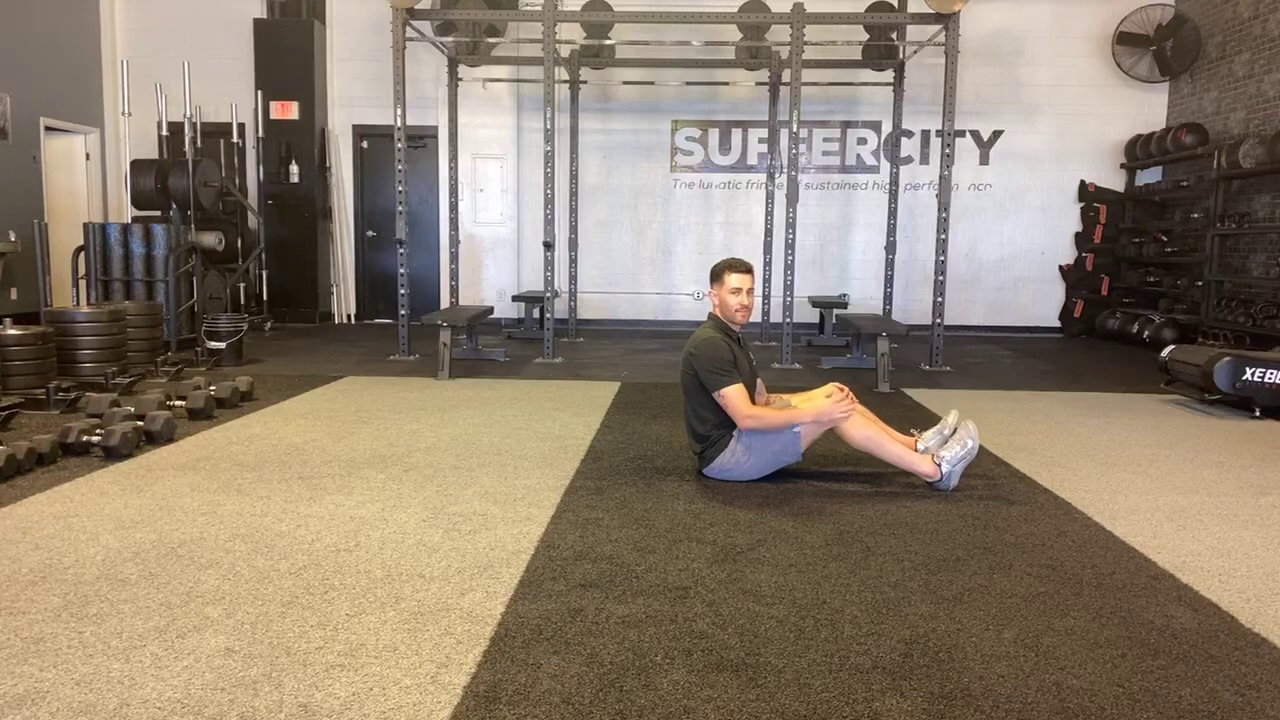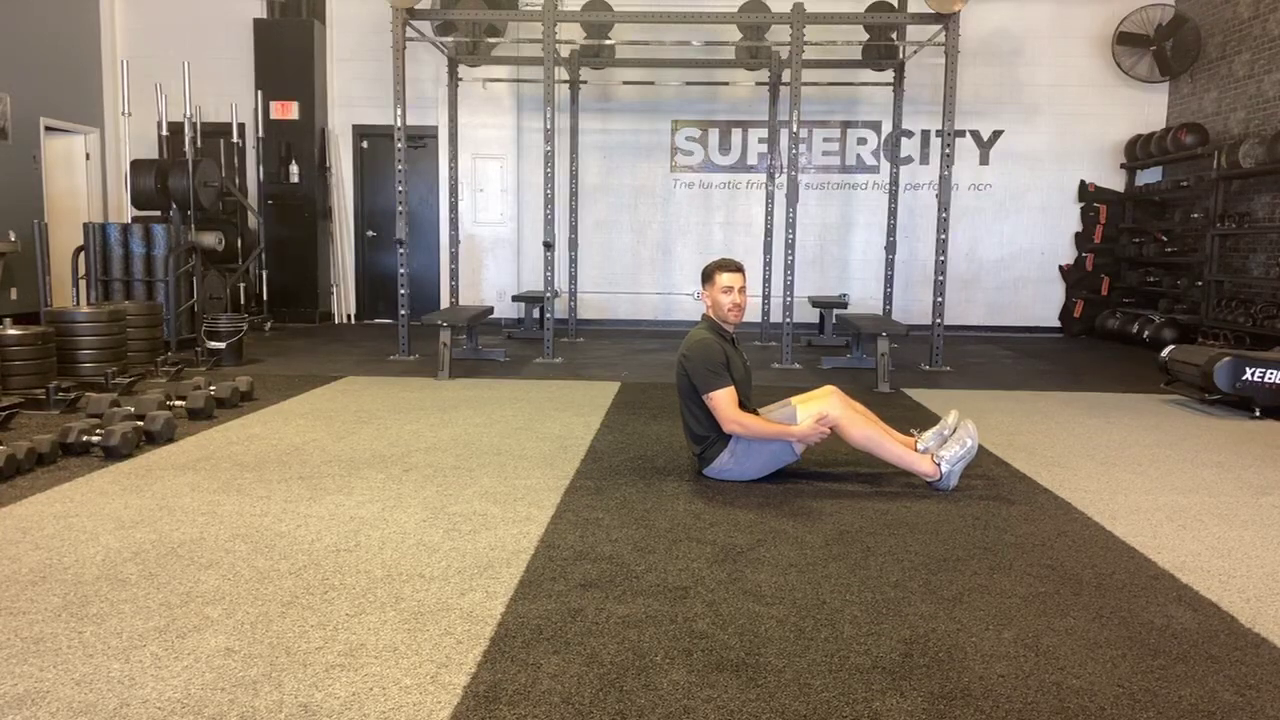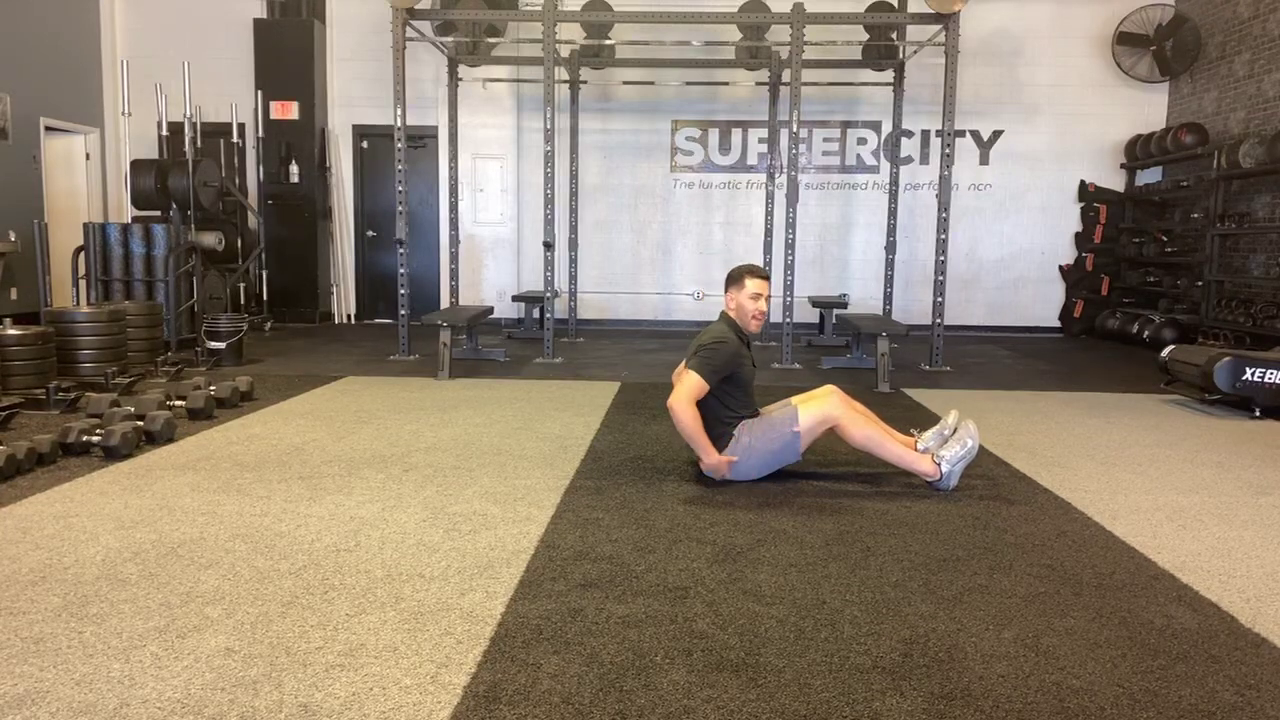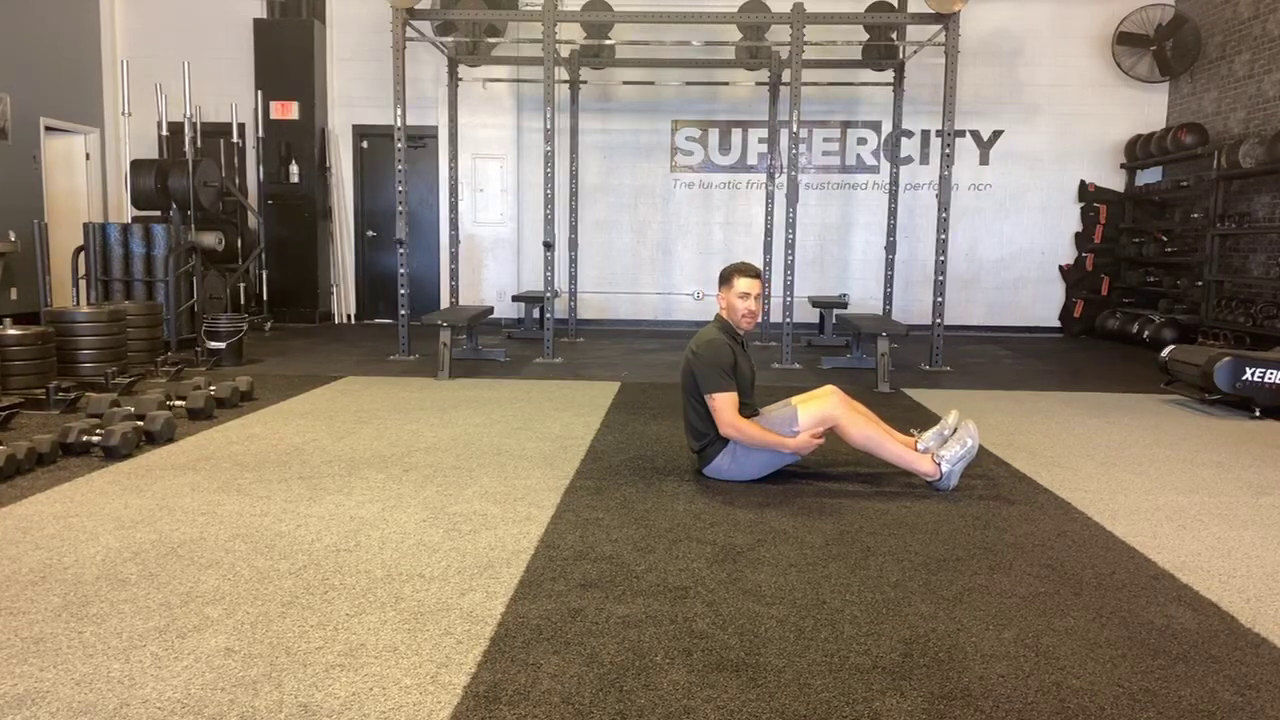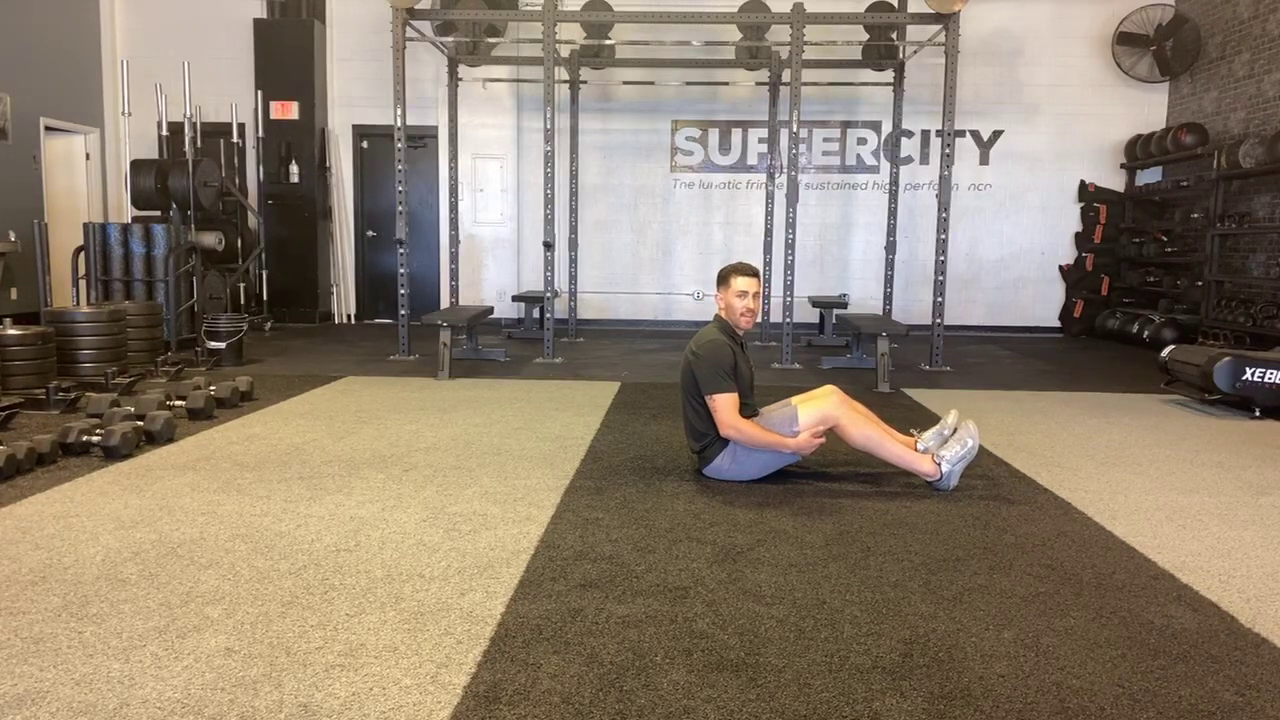
dt=1s
person 1, frame 1
left shoulder: (731, 338)
right shoulder: (711, 345)
left elbow: (761, 401)
right elbow: (746, 416)
left wrist: (815, 397)
right wrist: (814, 413)
left hip: (736, 440)
right hip: (725, 453)
left knee: (831, 396)
right knee: (831, 410)
left ankle: (916, 445)
right ankle: (933, 469)
person 1, frame 2
left shoulder: (722, 338)
right shoulder: (704, 346)
right elbow: (731, 422)
left wrist: (795, 426)
right wrist: (797, 433)
left hip: (737, 441)
right hip: (726, 454)
left knee: (830, 394)
right knee: (831, 407)
left ankle: (915, 445)
right ankle: (932, 469)
person 1, frame 3
left shoulder: (727, 335)
right shoulder: (723, 344)
left elbow: (679, 376)
right elbow: (678, 403)
right wrist: (709, 458)
left hip: (738, 433)
right hip: (730, 450)
left knee: (830, 393)
right knee: (833, 408)
left ankle: (914, 445)
right ankle: (933, 469)
person 1, frame 4
left shoulder: (729, 339)
right shoulder: (714, 347)
right elbow: (729, 425)
left wrist: (792, 437)
right wrist: (792, 445)
left hip: (738, 440)
right hip: (725, 454)
left knee: (830, 394)
right knee: (832, 408)
left ankle: (916, 446)
right ankle: (933, 469)
person 1, frame 5
left shoulder: (729, 339)
right shoulder: (714, 347)
right elbow: (729, 426)
left wrist: (792, 438)
right wrist: (793, 445)
left hip: (739, 439)
right hip: (726, 454)
left knee: (830, 394)
right knee: (832, 408)
left ankle: (916, 445)
right ankle: (933, 469)
